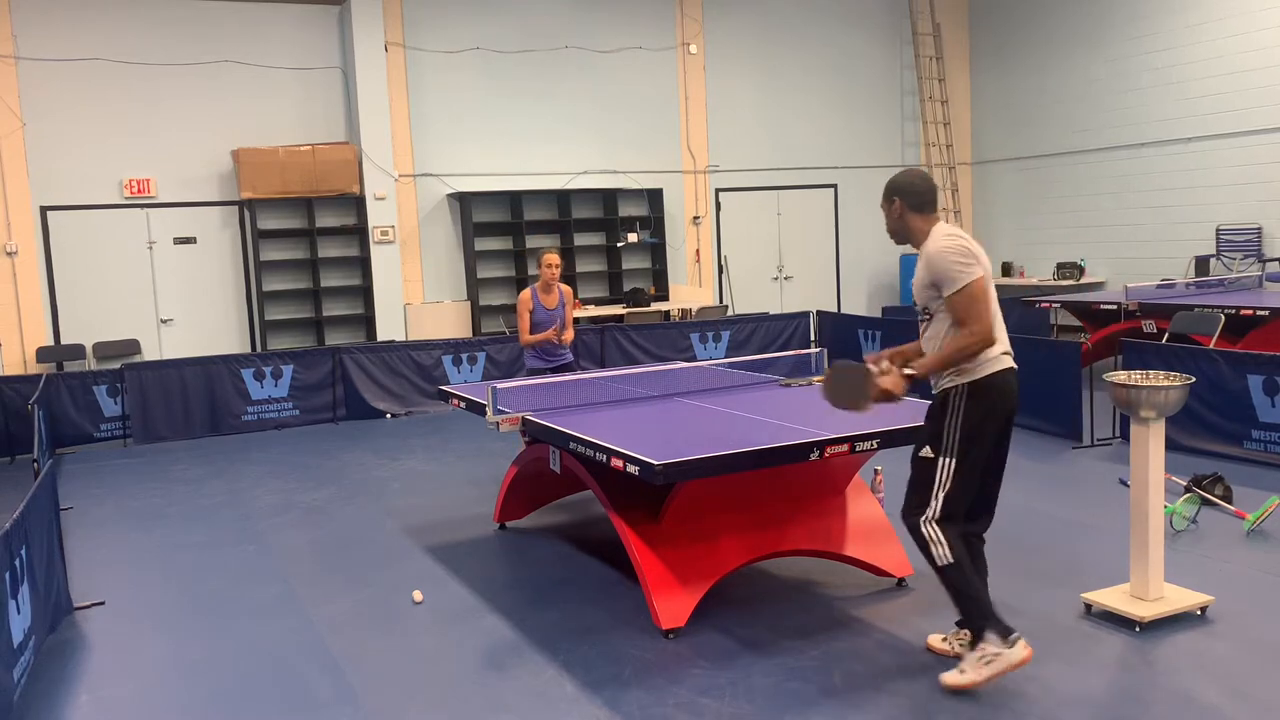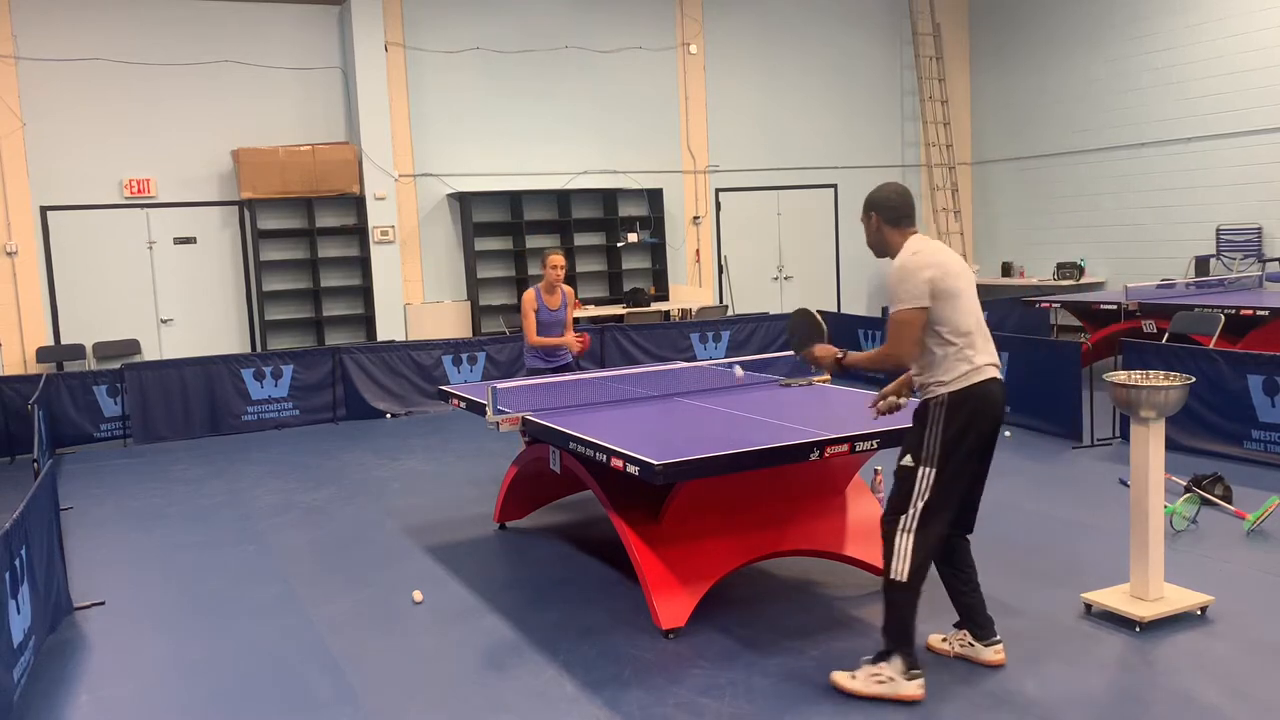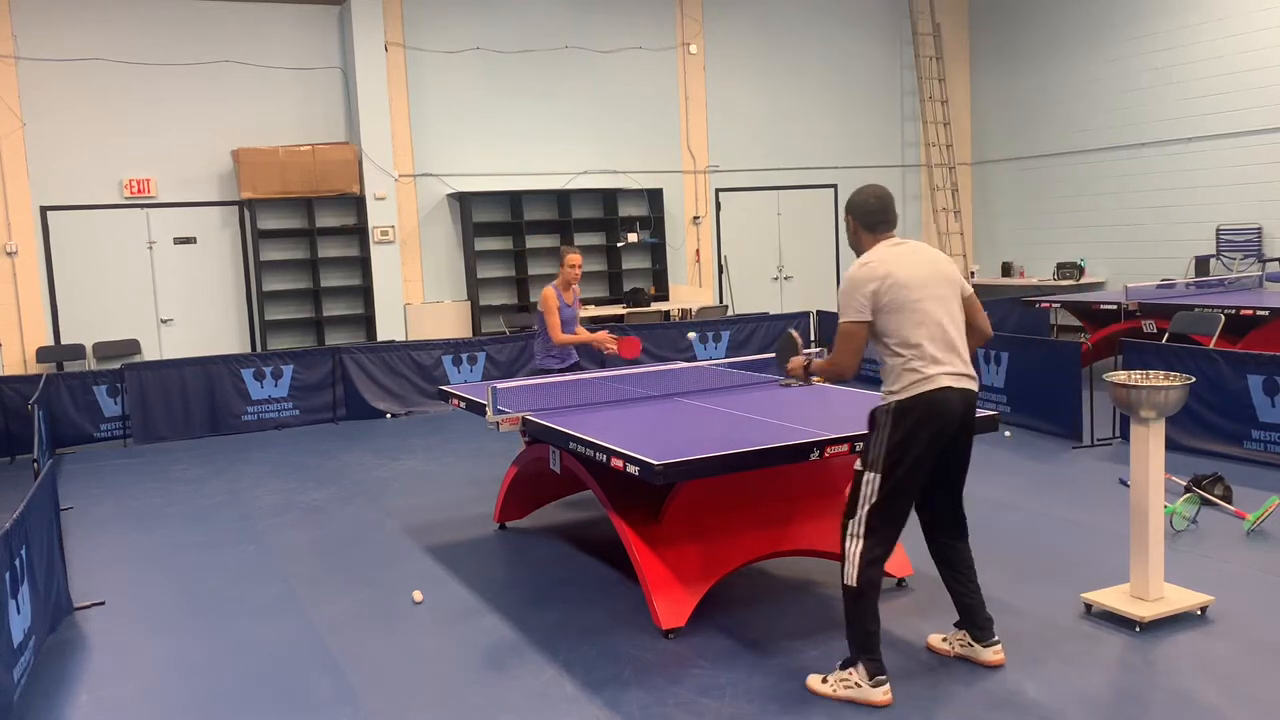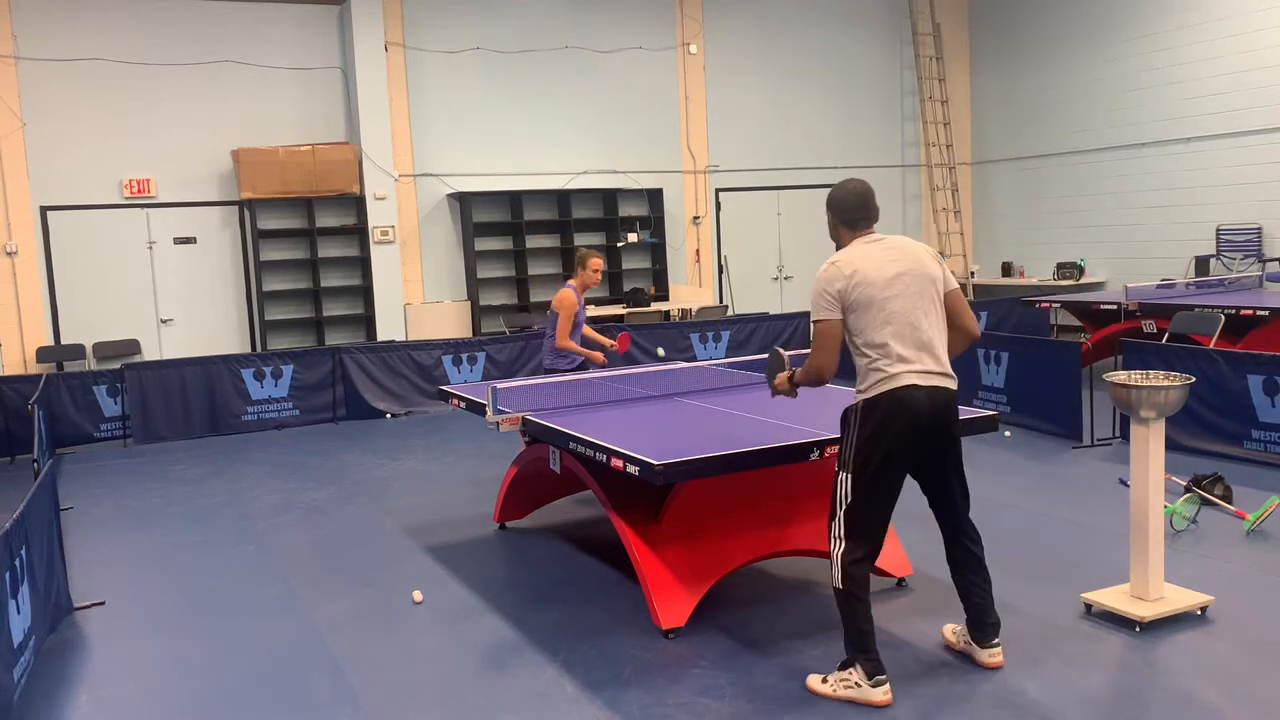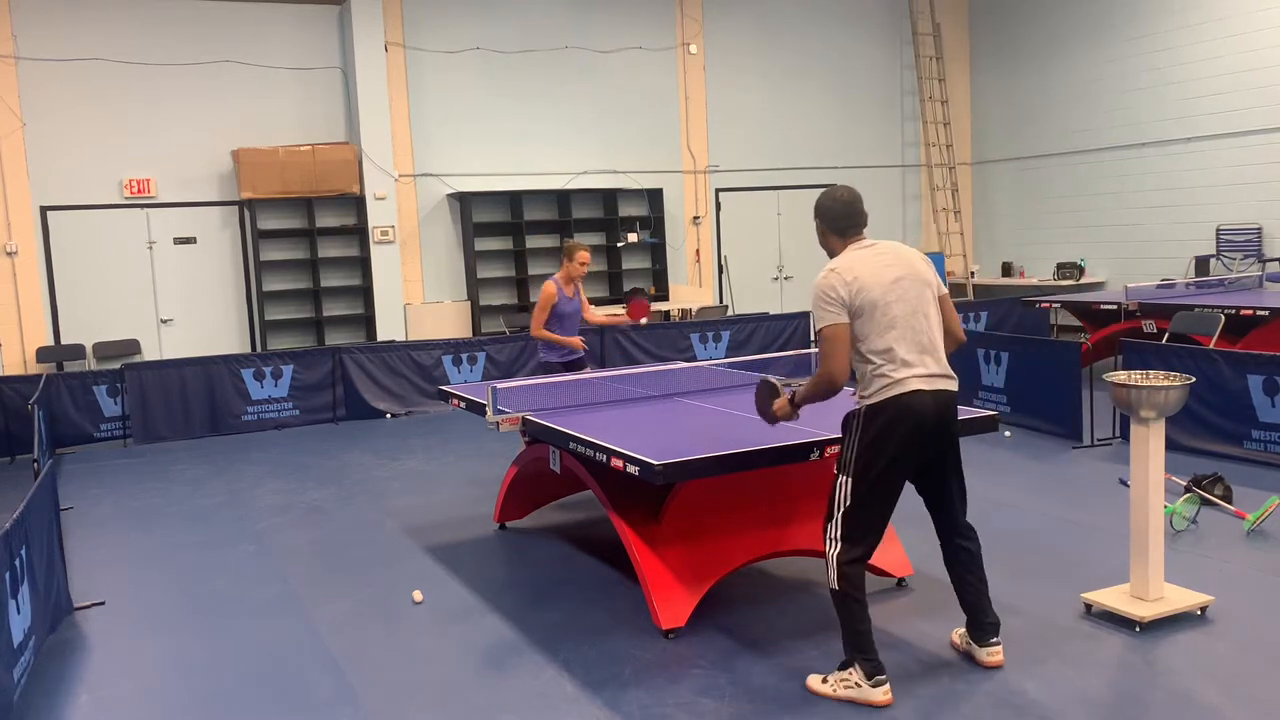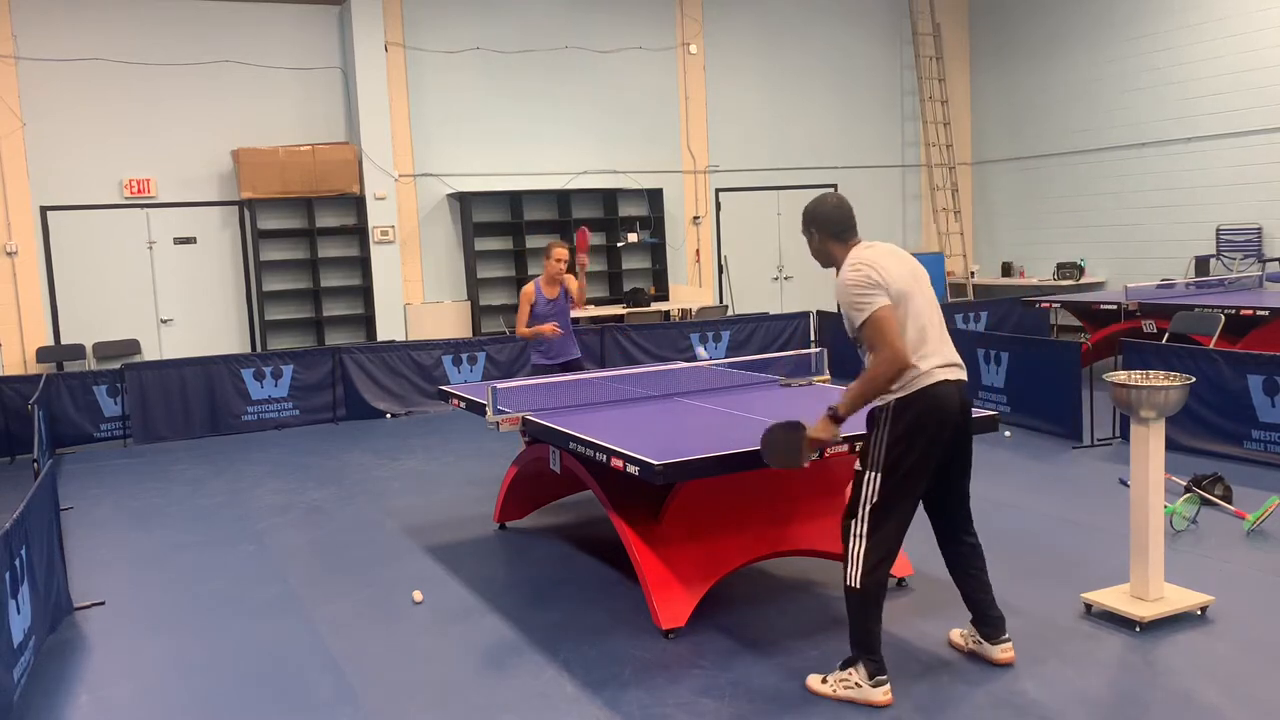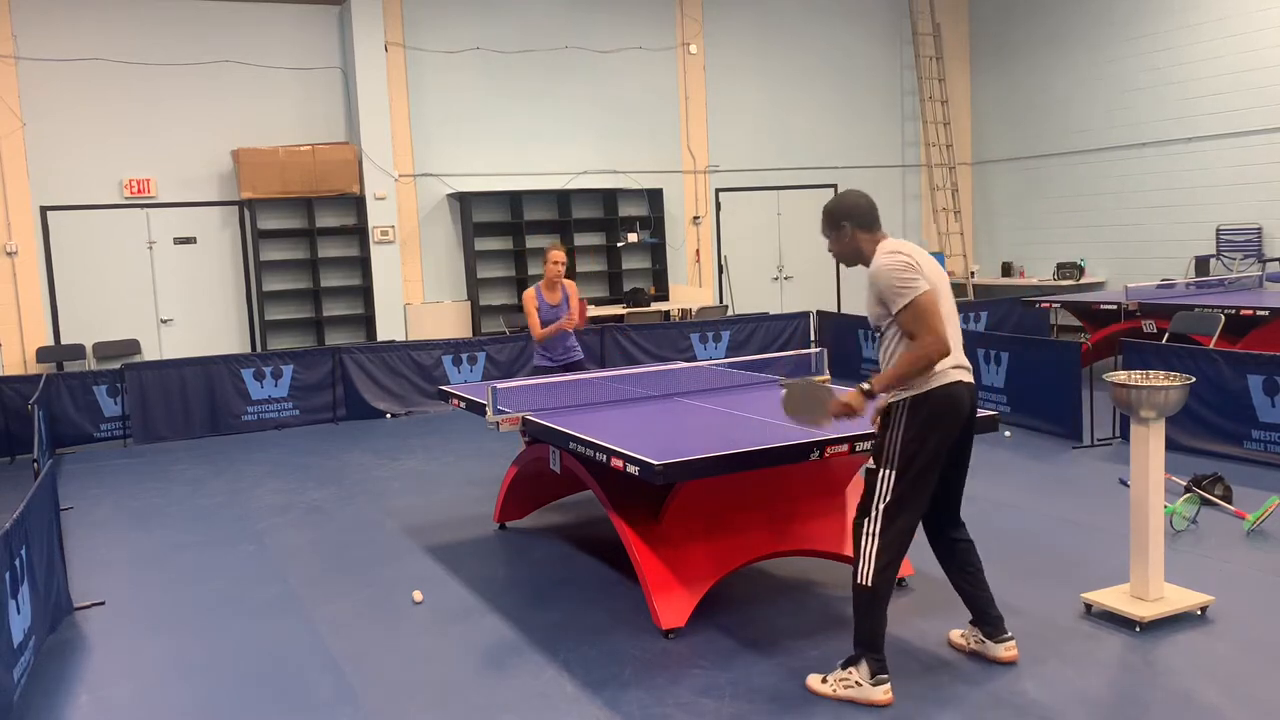
dt=0.2s
person 1, frame 1
left shoulder: (943, 250)
right shoulder: (944, 246)
left elbow: (980, 334)
left wrist: (908, 374)
right wrist: (896, 359)
left hip: (975, 393)
right hip: (989, 389)
left knee: (927, 516)
right knee: (962, 516)
left ankle: (994, 638)
right ankle: (977, 629)
person 1, frame 2
left shoulder: (907, 266)
right shoulder: (942, 254)
left elbow: (893, 355)
left wrist: (836, 359)
right wrist: (914, 380)
left hip: (955, 403)
right hip: (987, 391)
left knee: (907, 527)
right knee: (949, 524)
left ankle: (899, 666)
right ankle: (980, 634)
person 1, frame 3
left shoulder: (863, 273)
right shoulder: (938, 258)
left elbow: (844, 368)
right elbow: (981, 331)
left wrist: (807, 367)
left hip: (911, 409)
right hip: (962, 399)
left knee: (865, 538)
right knee: (946, 523)
left ankle: (868, 673)
right ankle: (979, 635)
person 1, frame 4
left shoulder: (835, 273)
right shoulder: (924, 254)
left elbow: (823, 369)
right elbow: (969, 330)
left wrist: (791, 380)
left hip: (885, 407)
right hip: (941, 399)
left knee: (851, 539)
right knee: (957, 520)
left ankle: (866, 673)
right ankle: (984, 637)
person 1, frame 5
left shoulder: (833, 281)
right shoulder: (914, 258)
left elbow: (835, 375)
right elbow: (955, 335)
left wrist: (794, 402)
left hip: (888, 411)
right hip: (941, 399)
left knee: (845, 539)
right knee: (954, 523)
left ankle: (866, 673)
right ankle: (985, 636)
person 1, frame 6
left shoulder: (855, 277)
right shoulder: (891, 256)
left elbow: (897, 357)
left wrist: (836, 414)
left hip: (914, 404)
right hip: (953, 392)
left knee: (866, 533)
right knee: (954, 522)
left ankle: (868, 673)
right ankle: (992, 633)
person 1, frame 7
left shoulder: (889, 265)
right shoulder: (911, 255)
left elbow: (933, 343)
left wrist: (869, 392)
right wrist: (890, 388)
left hip: (924, 405)
right hip: (959, 395)
left knee: (877, 529)
right knee: (944, 521)
left ankle: (869, 671)
right ankle: (992, 632)
